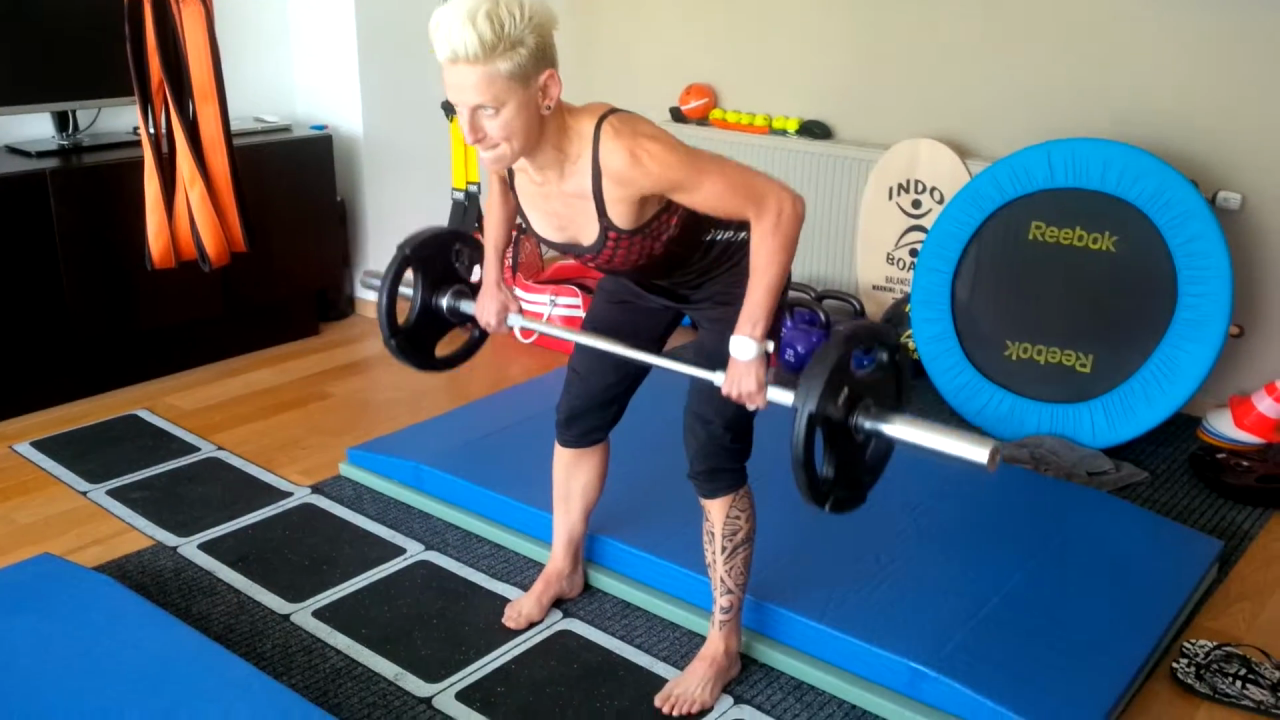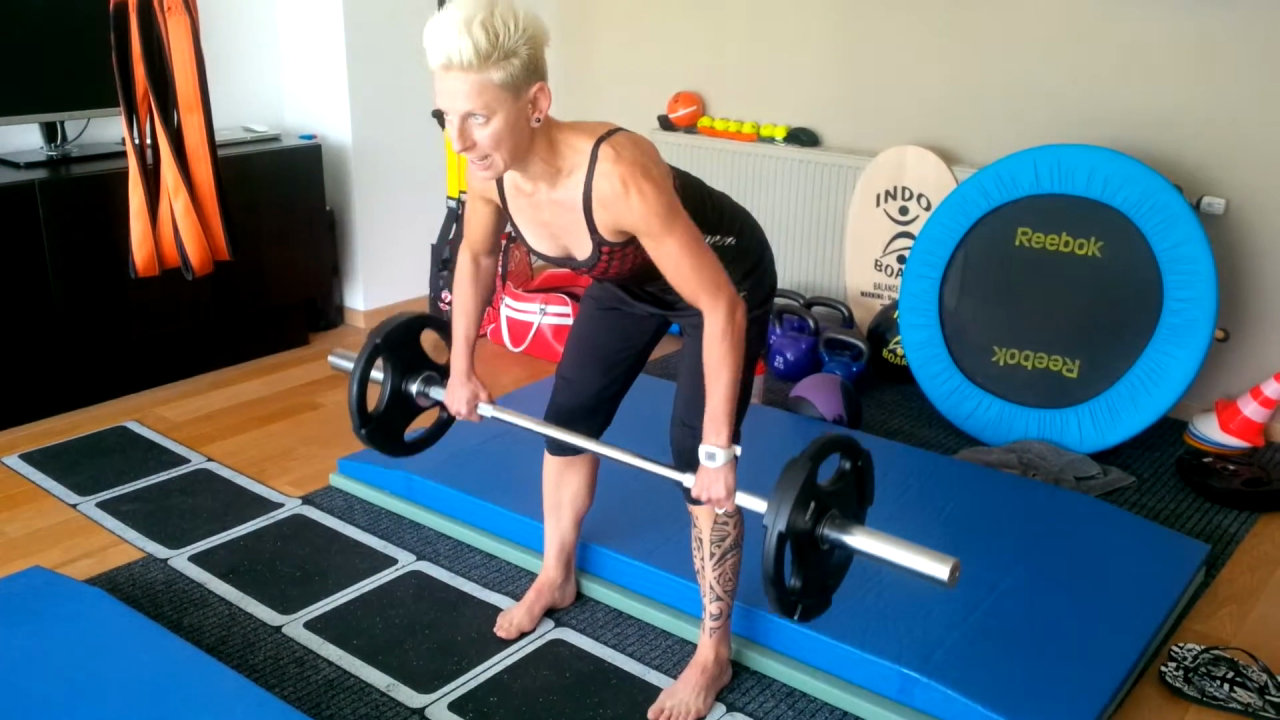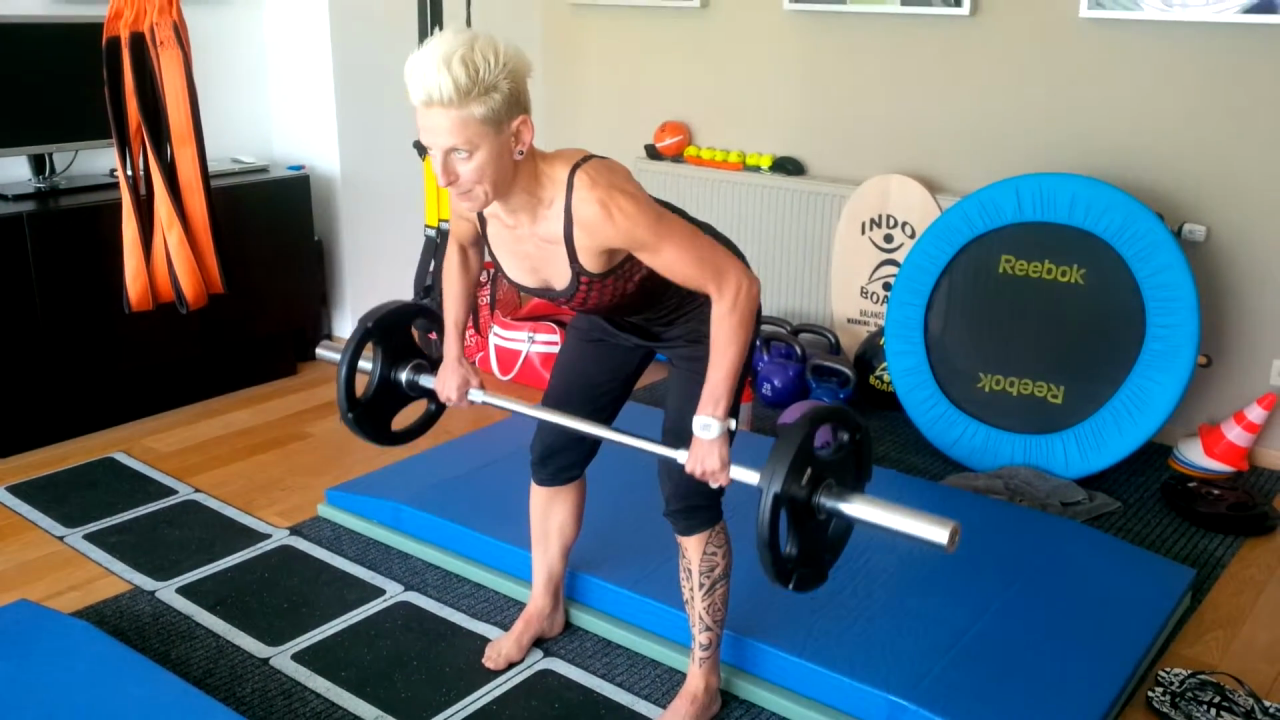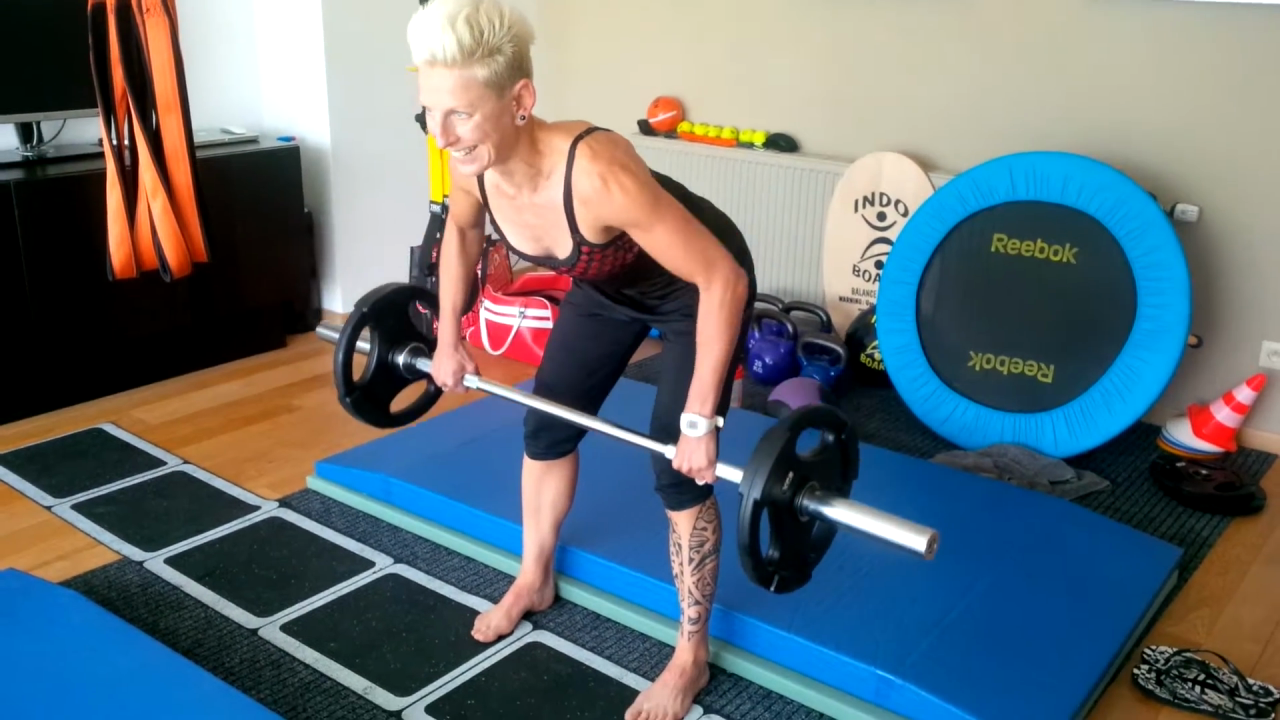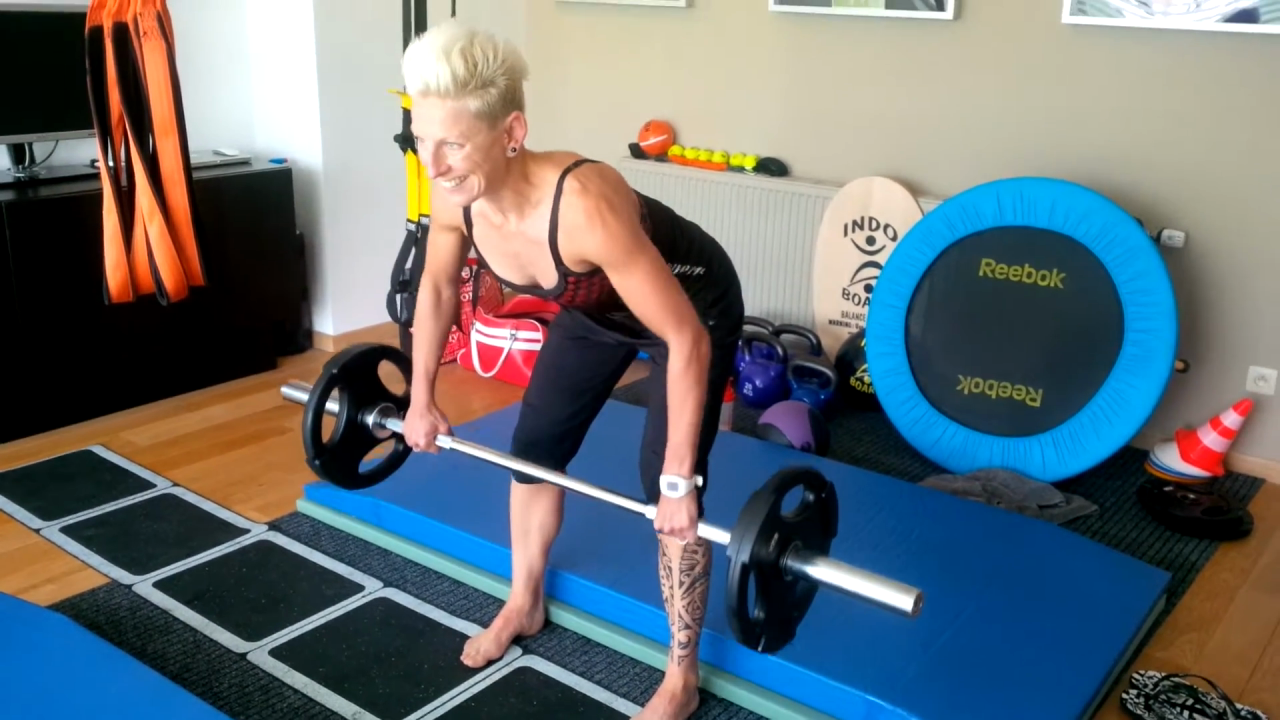
dt=1s
person 1, frame 1
left shoulder: (622, 150)
right shoulder: (504, 148)
left elbow: (778, 209)
left wrist: (748, 343)
right wrist: (492, 277)
left hip: (727, 270)
right hip: (639, 273)
left knee: (711, 450)
right knee: (578, 414)
left ankle: (723, 644)
right ankle: (564, 567)
person 1, frame 2
left shoulder: (618, 176)
right shoulder: (490, 171)
left elbow: (721, 306)
right elbow: (476, 256)
left wrist: (717, 452)
right wrist: (462, 368)
left hip: (723, 275)
right hip: (629, 275)
left knee: (696, 460)
right knee: (567, 419)
left ankle: (713, 652)
right ankle: (556, 577)
person 1, frame 3
left shoulder: (594, 200)
right shoulder: (475, 196)
left elbow: (735, 288)
right elbow: (460, 254)
left wrist: (711, 424)
right wrist: (453, 353)
left hip: (703, 301)
right hip: (612, 310)
left knee: (688, 489)
right knee: (552, 451)
right ankle: (545, 606)
person 1, frame 4
left shoulder: (597, 172)
right shoulder: (472, 165)
left elbow: (724, 277)
right elbow: (461, 233)
left wrist: (699, 421)
right wrist: (449, 336)
left hip: (692, 287)
right hip: (608, 283)
left knee: (679, 467)
right knee: (545, 426)
left ankle: (691, 655)
right ankle: (534, 580)
person 1, frame 5
left shoulder: (584, 206)
right shoulder: (455, 197)
left elbow: (684, 340)
right elbow: (437, 289)
left wrist: (678, 481)
right wrist: (421, 397)
left hip: (692, 301)
right hip: (597, 303)
left knee: (666, 490)
right knee: (534, 448)
right ankle: (524, 604)
